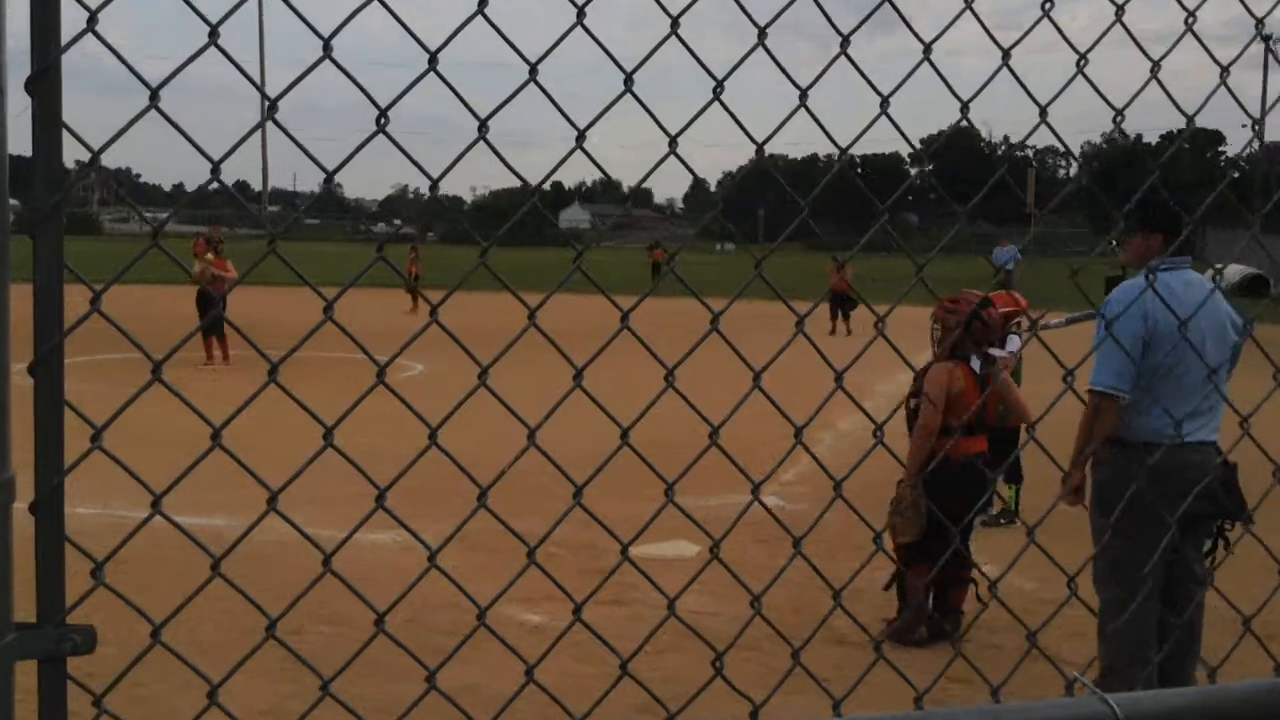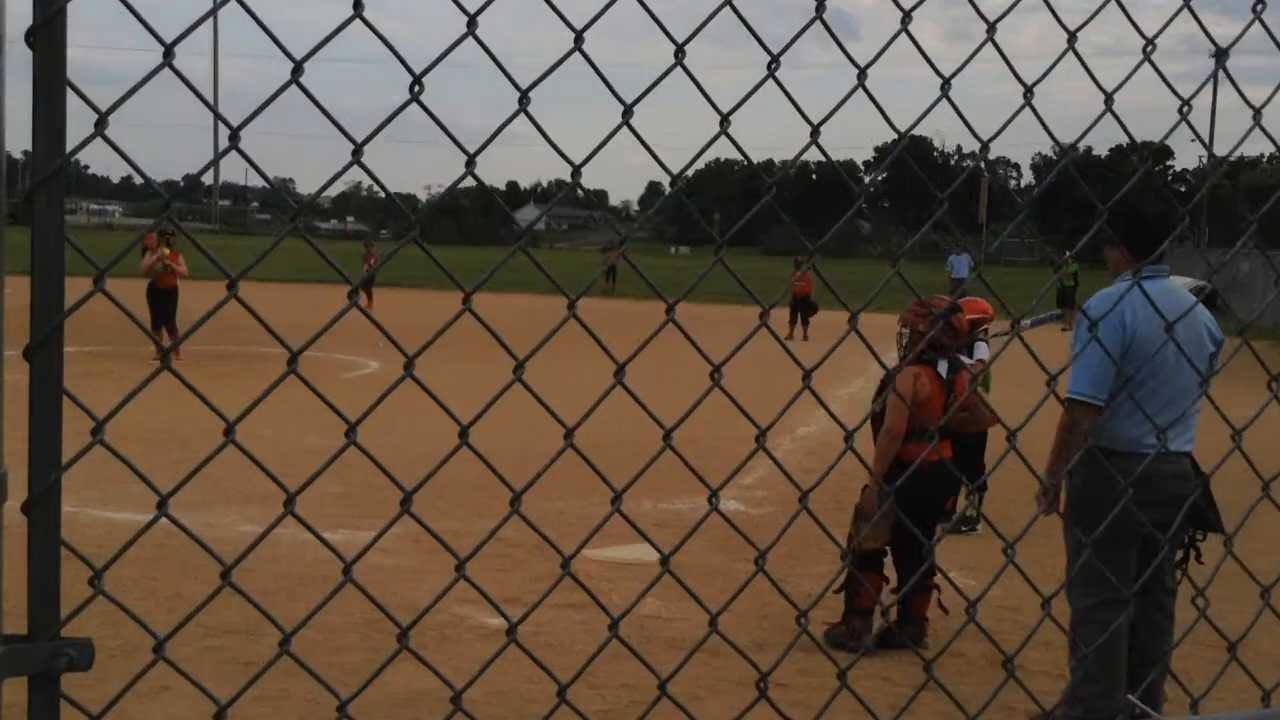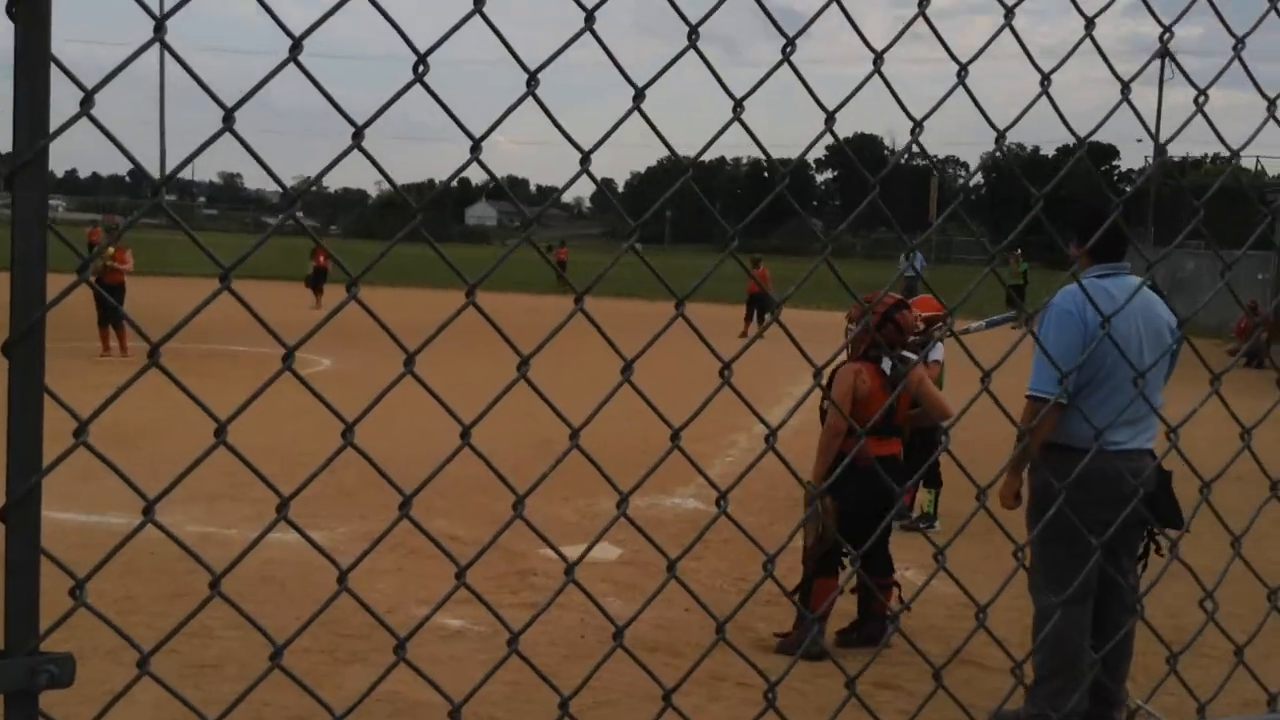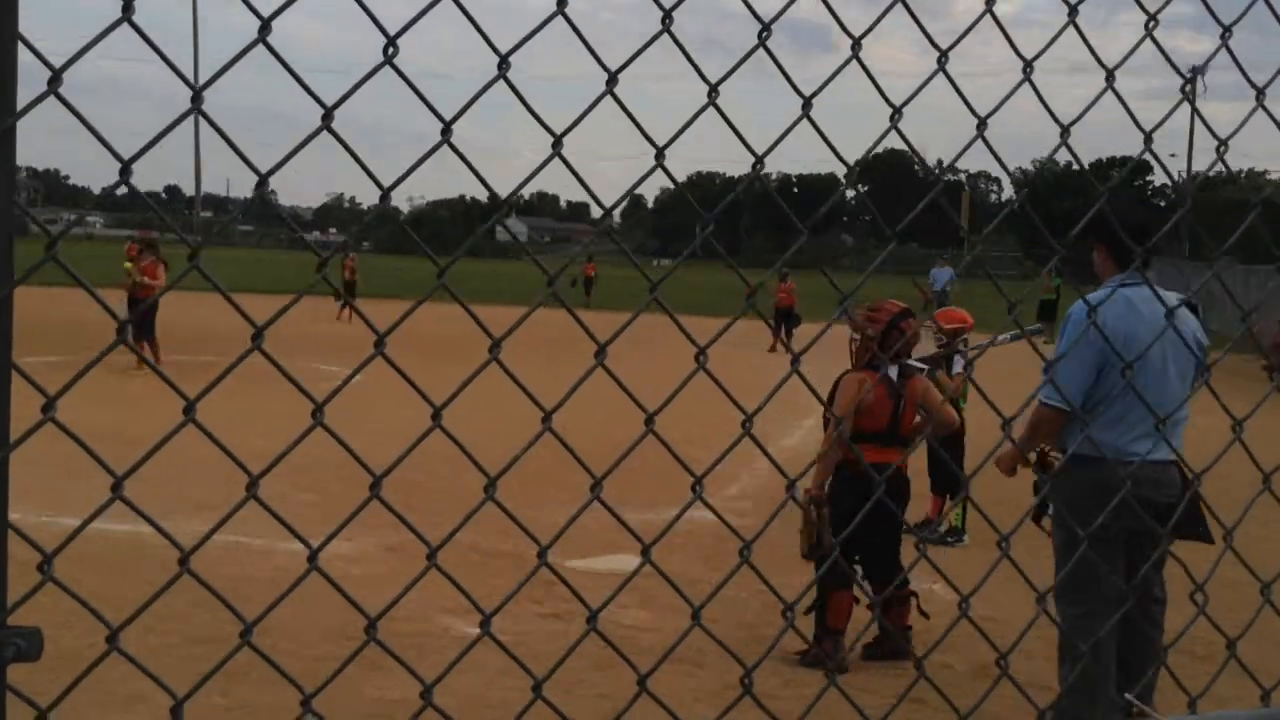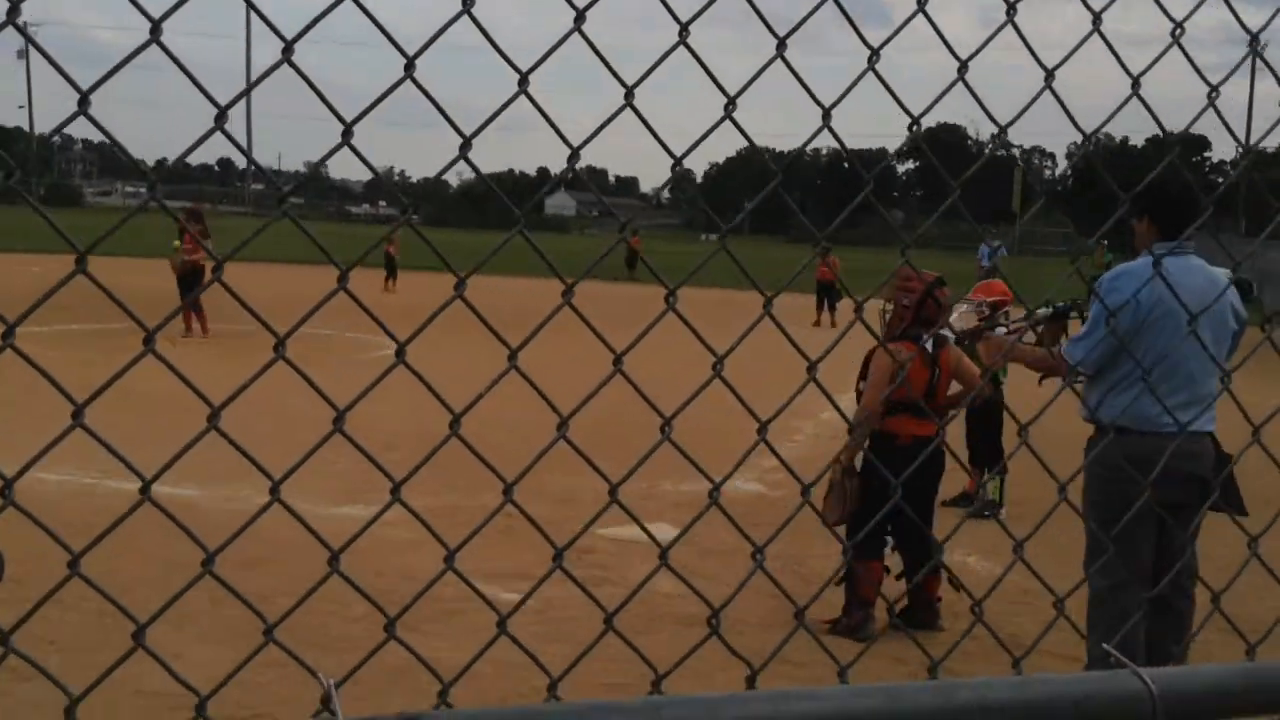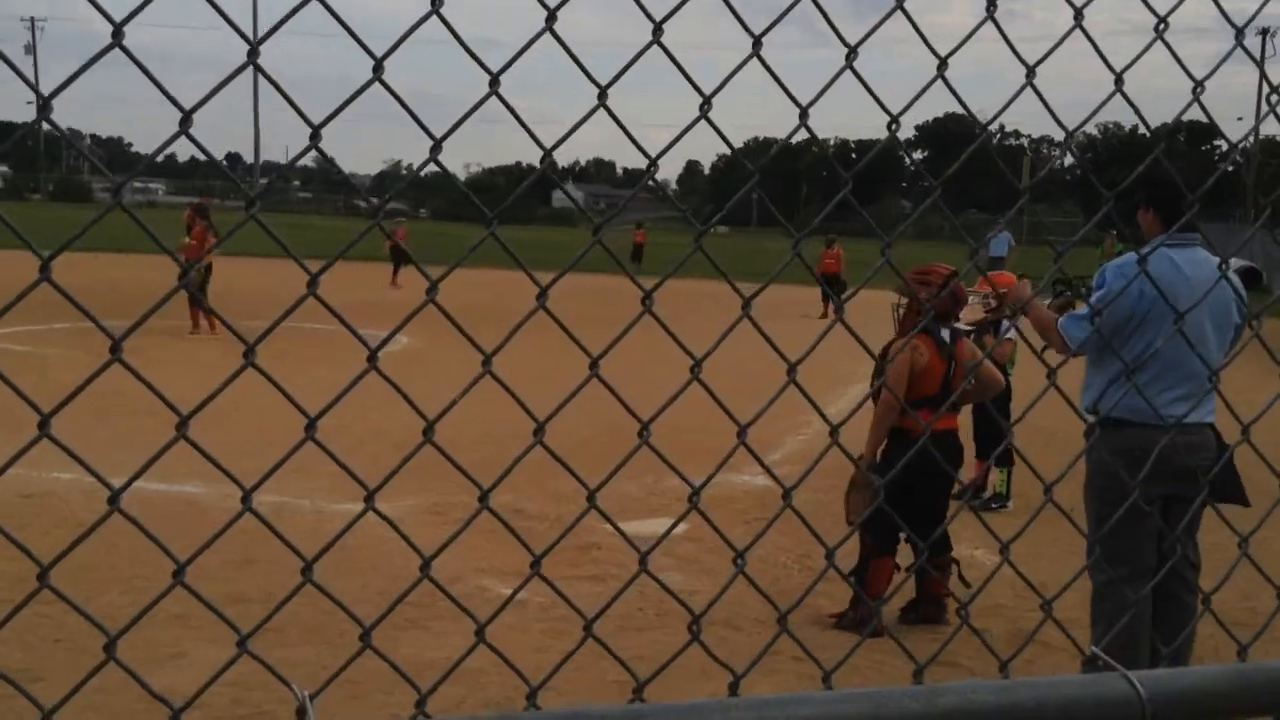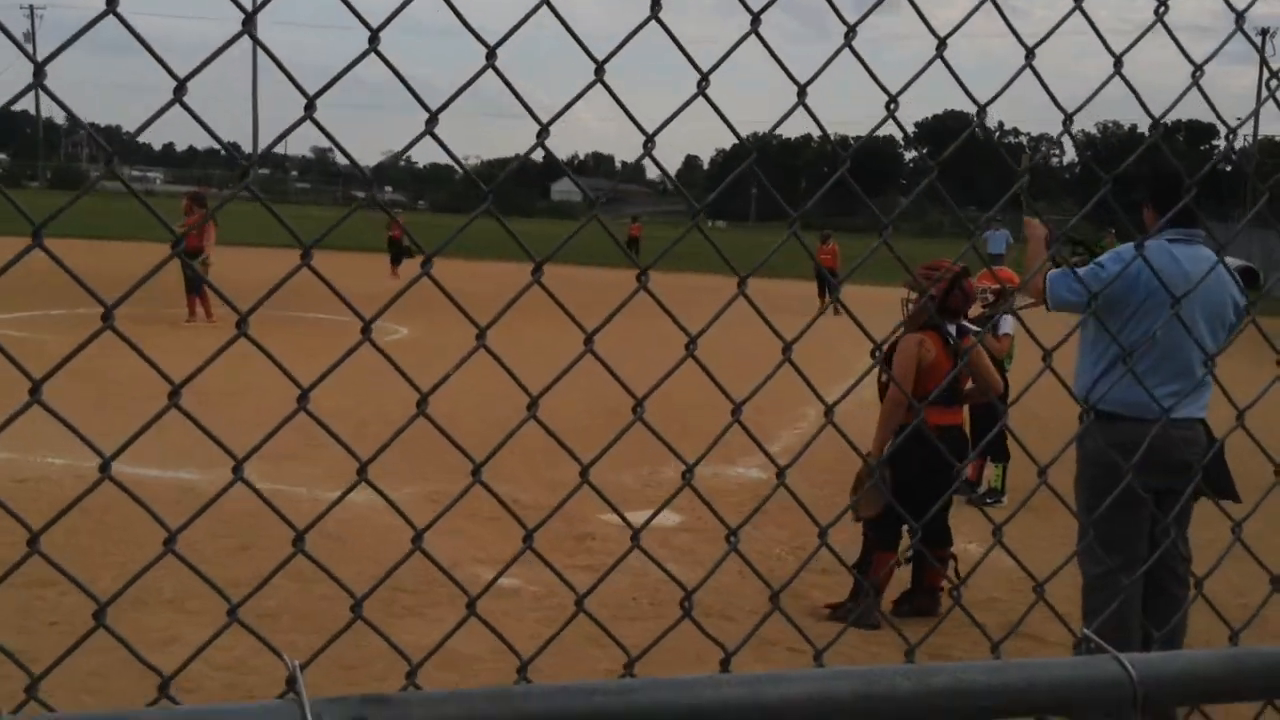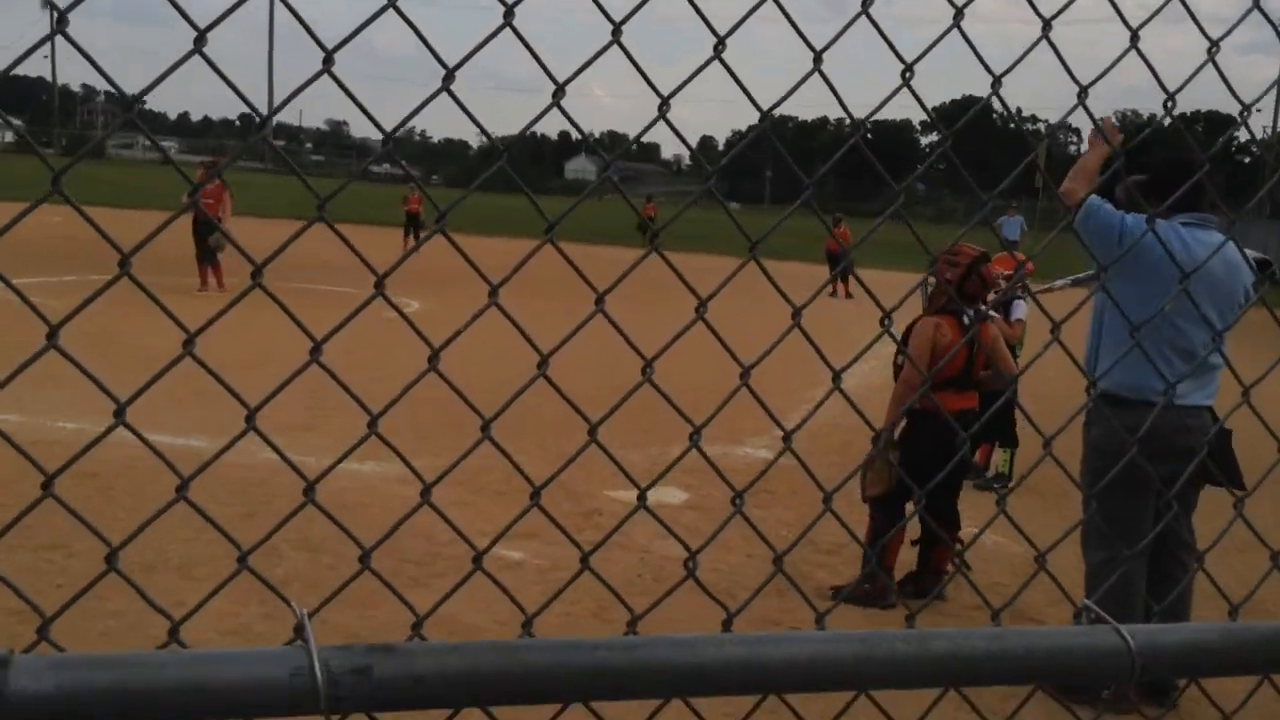
dt=0.3s
person 1, frame 1
left shoulder: (1130, 298)
right shoulder: (1220, 302)
left elbow: (1108, 397)
right elbow: (1216, 384)
left wrist: (1078, 465)
left hip: (1136, 463)
right hip: (1201, 462)
left knee: (1127, 590)
right knee: (1185, 586)
left ankle: (1126, 699)
person 1, frame 2
left shoulder: (1109, 305)
right shoulder: (1200, 311)
left elbow: (1085, 405)
right elbow: (1194, 395)
left wrist: (1054, 473)
left hip: (1111, 471)
right hip: (1175, 472)
left knee: (1099, 597)
right knee: (1157, 597)
person 1, frame 3
left shoulder: (1073, 302)
right shoulder: (1160, 309)
left elbow: (1047, 402)
right elbow: (1150, 391)
left wrist: (1016, 470)
left hip: (1075, 469)
right hip: (1137, 468)
left knee: (1063, 595)
right knee: (1118, 592)
person 1, frame 4
left shoulder: (1093, 310)
right shoulder: (1184, 316)
left elbow: (1058, 405)
right elbow: (1176, 396)
left wrist: (1017, 452)
left hip: (1097, 477)
right hip: (1163, 479)
left knee: (1089, 608)
right knee: (1144, 604)
person 1, frame 5
left shoulder: (1126, 280)
right shoulder: (1224, 289)
left elbow: (1074, 362)
right elbow: (1214, 361)
left wrist: (1010, 349)
left hip: (1126, 448)
right hip: (1195, 450)
left knee: (1117, 578)
right knee: (1175, 578)
person 1, frame 6
left shoulder: (1130, 272)
right shoulder: (1227, 281)
left elbow: (1067, 338)
right elbow: (1216, 353)
left wrist: (1027, 301)
left hip: (1128, 442)
right hip: (1196, 444)
left knee: (1120, 574)
right knee: (1178, 571)
person 1, frame 7
left shoulder: (1130, 262)
right shoulder: (1225, 278)
left elbow: (1044, 288)
left wrist: (1037, 240)
left hip: (1120, 434)
right hip: (1187, 437)
left knee: (1112, 566)
right knee: (1169, 563)
person 1, frame 8
left shoulder: (1138, 240)
right shoulder: (1237, 261)
left elbow: (1072, 194)
left wrist: (1101, 146)
left hip: (1127, 418)
right hip: (1195, 423)
left knee: (1115, 548)
right knee: (1173, 549)
left ankle: (1109, 678)
right ankle: (1159, 675)
person 2, frame 1
left shoulder: (943, 371)
right shoulder: (993, 372)
left elbow: (927, 428)
right elbow: (1020, 414)
left wrist: (909, 476)
left hip: (941, 468)
right hip: (975, 468)
left knee: (914, 542)
right knee: (955, 543)
left ankle: (912, 621)
right ankle: (948, 620)
person 2, frame 2
left shoulder: (908, 375)
right shoulder: (960, 375)
left elbow: (893, 433)
right elbow: (988, 417)
left wrist: (874, 482)
left hip: (906, 474)
right hip: (940, 475)
left knee: (868, 545)
right knee: (918, 550)
left ankle: (857, 628)
right ankle: (911, 628)
person 2, frame 3
left shoulder: (852, 371)
right shoulder: (910, 372)
left elbow: (835, 429)
right elbow: (942, 413)
left wrist: (816, 479)
left hip: (853, 471)
right hip: (889, 471)
left knee: (824, 549)
right knee: (874, 549)
left ankle: (809, 633)
right ankle: (873, 625)
person 2, frame 4
left shoulder: (856, 380)
right shoulder: (915, 381)
left elbow: (837, 437)
right elbow: (949, 421)
left wrist: (817, 485)
left hip: (856, 479)
right hip: (895, 480)
left knee: (836, 560)
right knee: (886, 559)
left ankle: (829, 646)
right ankle: (897, 637)
person 2, frame 5
left shoulder: (889, 352)
right shoulder: (947, 351)
left elbow: (870, 409)
right elbow: (982, 387)
left wrist: (846, 456)
left hip: (889, 451)
right hip: (929, 451)
left knee: (866, 531)
right knee: (917, 530)
left ankle: (859, 615)
right ankle: (925, 608)
person 2, frame 6
left shoulder: (908, 346)
right shoulder: (960, 344)
left elbow: (889, 405)
right elbow: (994, 383)
left wrist: (869, 454)
left hip: (909, 447)
right hip: (946, 446)
left knee: (880, 526)
right knee: (931, 526)
left ankle: (866, 612)
right ankle: (932, 603)
person 2, frame 7
left shoulder: (915, 342)
right shoulder: (967, 342)
left elbow: (896, 400)
right elbow: (993, 387)
left wrist: (876, 450)
left hip: (917, 442)
right hip: (952, 441)
left knee: (884, 519)
right knee: (933, 520)
left ankle: (864, 603)
right ankle: (926, 595)
person 2, frame 8
left shoulder: (931, 325)
right shoulder: (986, 328)
left elbow: (909, 381)
right elbow: (1007, 373)
left wrist: (886, 429)
left hip: (930, 424)
right hip: (965, 424)
left knee: (888, 499)
right knee: (942, 502)
left ankle: (876, 583)
right ankle: (931, 577)
person 3, frame 1
left shoulder: (1012, 339)
left elbow: (1005, 368)
left wrist: (987, 349)
left knee: (1007, 455)
right knee: (989, 454)
left ankle: (1011, 510)
right ankle: (987, 503)
person 3, frame 2
left shoulder: (980, 346)
right shoulder: (960, 346)
left elbow: (975, 375)
left wrist: (957, 358)
left knee: (973, 465)
right knee: (953, 461)
left ankle: (972, 518)
person 3, frame 3
left shoulder: (935, 345)
right shoulder: (915, 345)
left elbow: (931, 377)
left wrist: (913, 358)
right wrist: (903, 355)
right hip: (912, 409)
left knee: (928, 461)
right knee: (910, 459)
left ankle: (930, 515)
right ankle: (906, 507)
person 3, frame 4
left shoulder: (959, 357)
right shoulder: (939, 357)
left elbow: (955, 391)
left wrist: (937, 370)
left knee: (954, 474)
right knee: (936, 472)
left ankle: (958, 529)
right ankle: (934, 519)
person 3, frame 5
left shoulder: (999, 331)
right shoulder: (980, 330)
left elbow: (994, 364)
left wrist: (976, 342)
right wrist: (961, 342)
left hip: (990, 396)
left knee: (991, 447)
right knee: (974, 445)
left ankle: (995, 502)
right ankle: (972, 492)
person 3, frame 6
left shoulder: (1007, 324)
right shoulder: (986, 323)
left elbow: (1002, 356)
left wrist: (984, 335)
right wrist: (967, 333)
left hip: (998, 389)
left knee: (999, 440)
right knee: (981, 438)
left ankle: (1002, 495)
right ankle: (978, 485)
person 3, frame 7
left shoulder: (1005, 318)
right shoulder: (985, 318)
left elbow: (1001, 351)
left wrist: (982, 330)
right wrist: (967, 327)
left knee: (995, 435)
right knee: (978, 433)
left ankle: (997, 490)
right ankle: (974, 480)
person 3, frame 8
left shoulder: (1017, 304)
right shoulder: (997, 302)
left elbow: (1014, 336)
left wrist: (993, 315)
left knee: (1004, 421)
right knee: (985, 418)
left ankle: (1004, 474)
right ankle: (982, 464)
